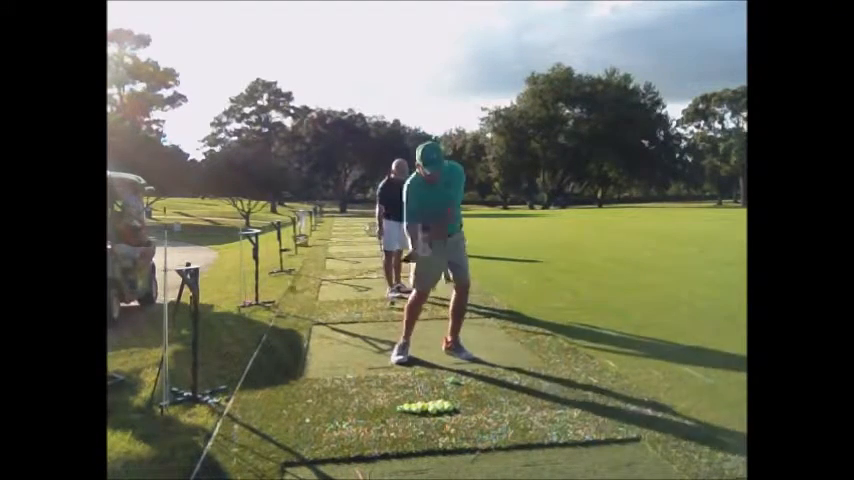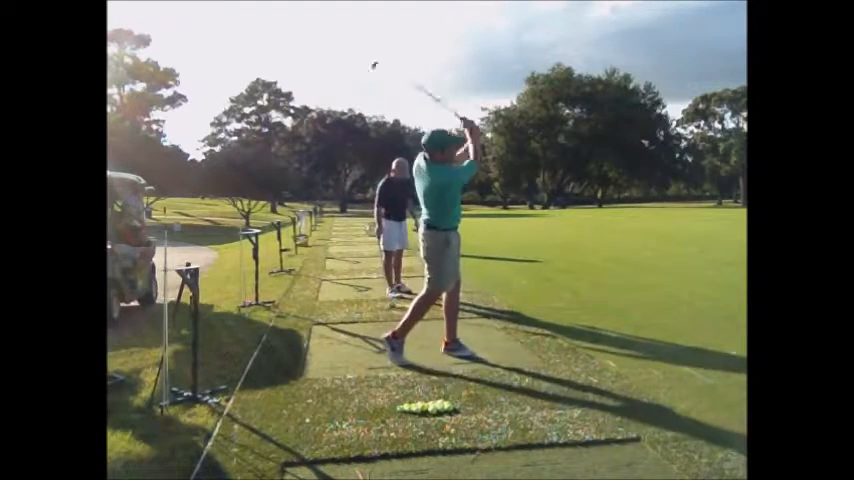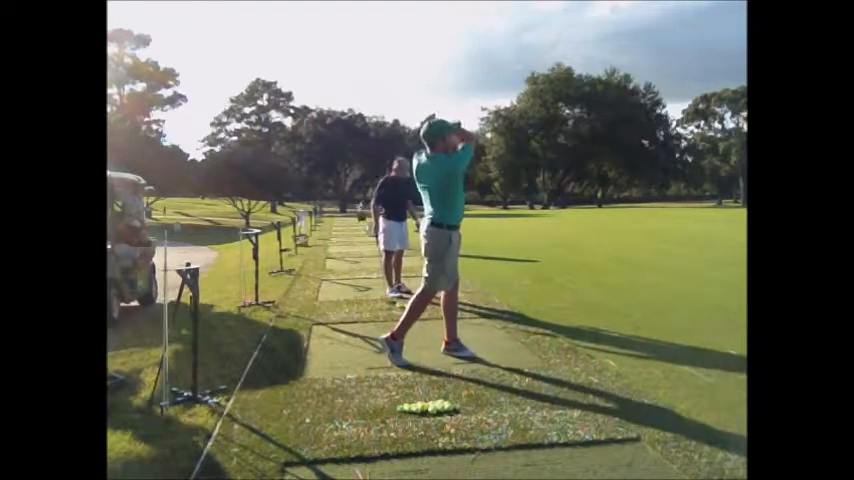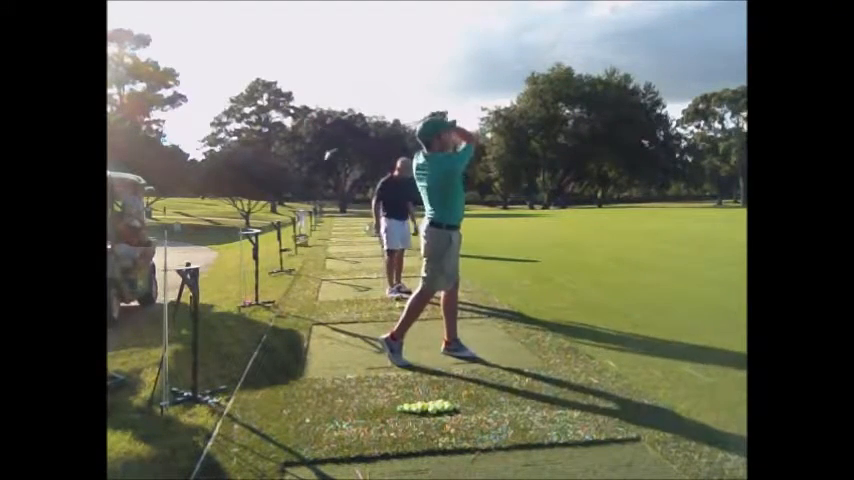
dt=0.3s
person 1, frame 1
left shoulder: (455, 171)
right shoulder: (412, 186)
left elbow: (450, 211)
right elbow: (410, 224)
left wrist: (434, 233)
right wrist: (418, 245)
left hip: (454, 237)
right hip: (428, 241)
left knee: (462, 287)
right knee: (421, 292)
left ankle: (452, 342)
right ankle: (404, 342)
person 1, frame 2
left shoulder: (421, 160)
right shoulder: (445, 178)
left elbow: (454, 159)
right elbow: (472, 164)
left wrist: (468, 140)
right wrist: (473, 136)
left hip: (446, 232)
right hip: (439, 236)
left knee: (453, 285)
right knee: (434, 290)
left ankle: (451, 342)
right ankle: (396, 337)
person 1, frame 3
left shoulder: (419, 160)
right shoulder: (452, 164)
right elbow: (469, 139)
left wrist: (431, 126)
right wrist: (441, 127)
left hip: (442, 230)
right hip: (442, 233)
left knee: (451, 286)
right knee: (430, 289)
left ankle: (451, 341)
right ankle: (395, 338)
person 1, frame 4
left shoulder: (420, 160)
right shoulder: (448, 164)
left elbow: (449, 147)
right elbow: (470, 140)
left wrist: (438, 124)
right wrist: (449, 126)
left hip: (443, 231)
right hip: (442, 233)
left knee: (451, 286)
right knee: (428, 289)
left ankle: (451, 341)
right ankle: (394, 338)
person 2, frame 1
right shoulder: (385, 185)
right elbow: (379, 207)
right wrist: (380, 226)
left hip: (402, 221)
right hip: (389, 222)
left knee: (399, 253)
right knee: (389, 254)
left ankle: (398, 283)
right ankle: (390, 287)
person 2, frame 2
left shoulder: (406, 182)
right shoulder: (385, 185)
right elbow: (378, 207)
right wrist: (379, 225)
left hip: (402, 221)
right hip: (388, 221)
left knee: (399, 253)
right knee: (388, 254)
left ankle: (398, 283)
right ankle: (390, 287)
person 2, frame 3
left shoulder: (406, 182)
right shoulder: (385, 183)
right elbow: (374, 204)
left wrist: (416, 220)
right wrist: (375, 223)
left hip: (402, 221)
right hip: (388, 221)
left knee: (399, 253)
right knee: (389, 254)
left ankle: (398, 283)
right ankle: (390, 287)
person 2, frame 4
left shoulder: (408, 183)
right shoulder: (386, 183)
right elbow: (376, 202)
left wrist: (414, 222)
right wrist: (376, 221)
left hip: (404, 220)
right hip: (390, 220)
left knee: (400, 253)
right knee: (391, 253)
left ankle: (398, 283)
right ankle: (391, 287)
